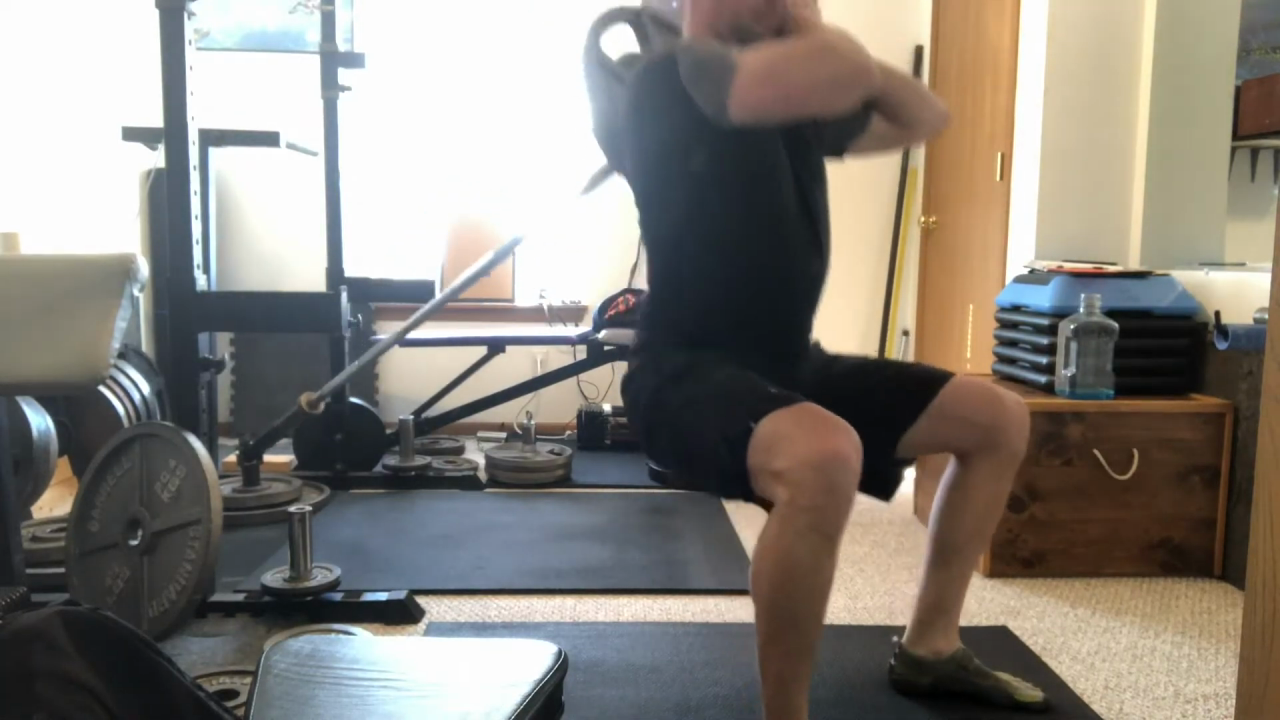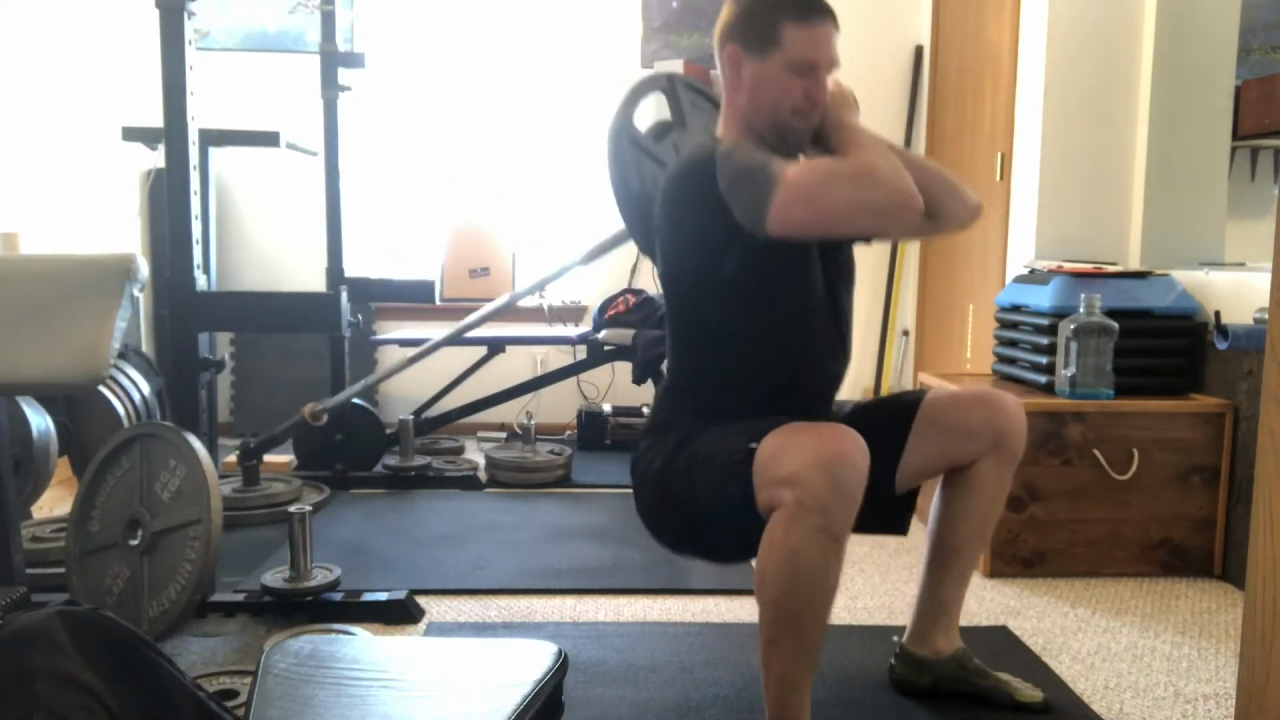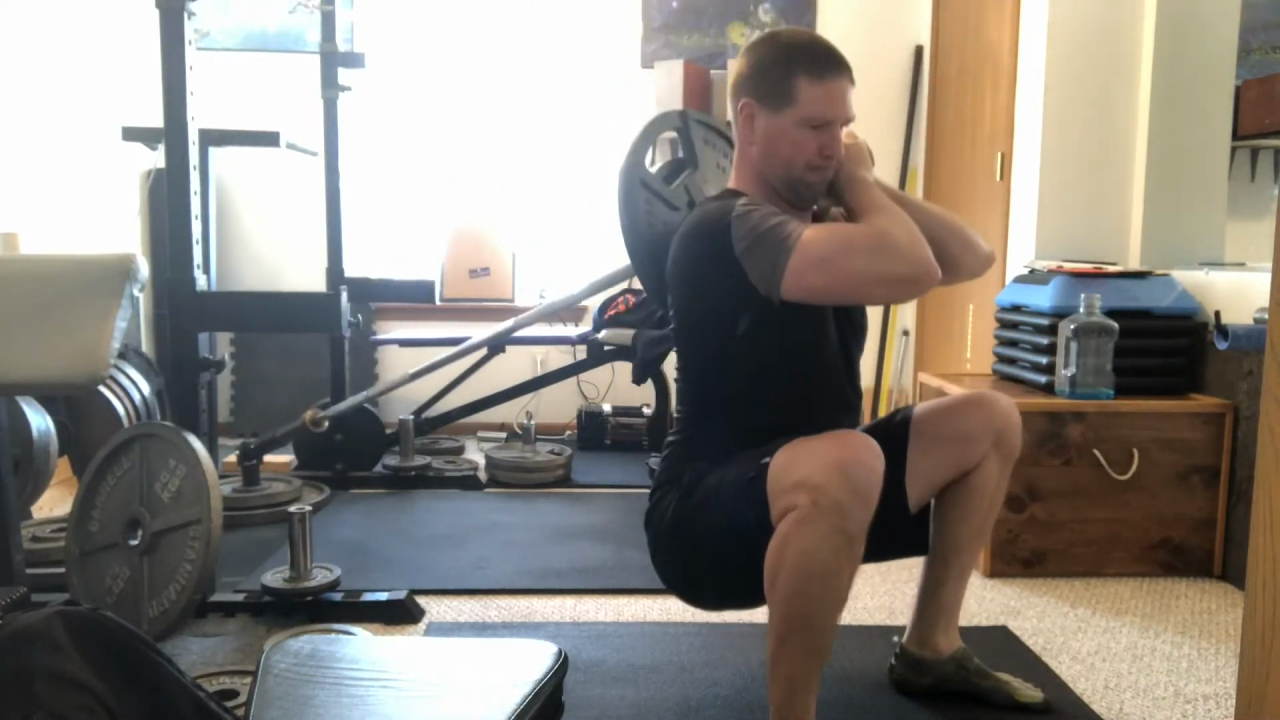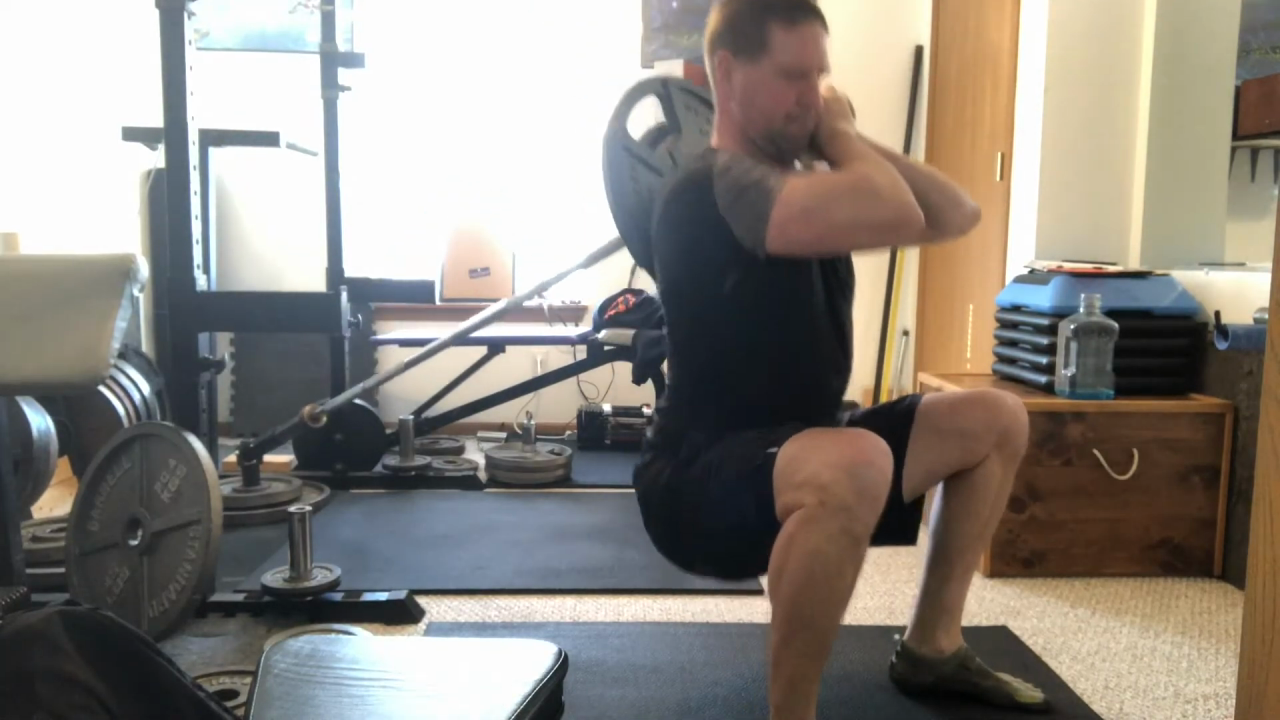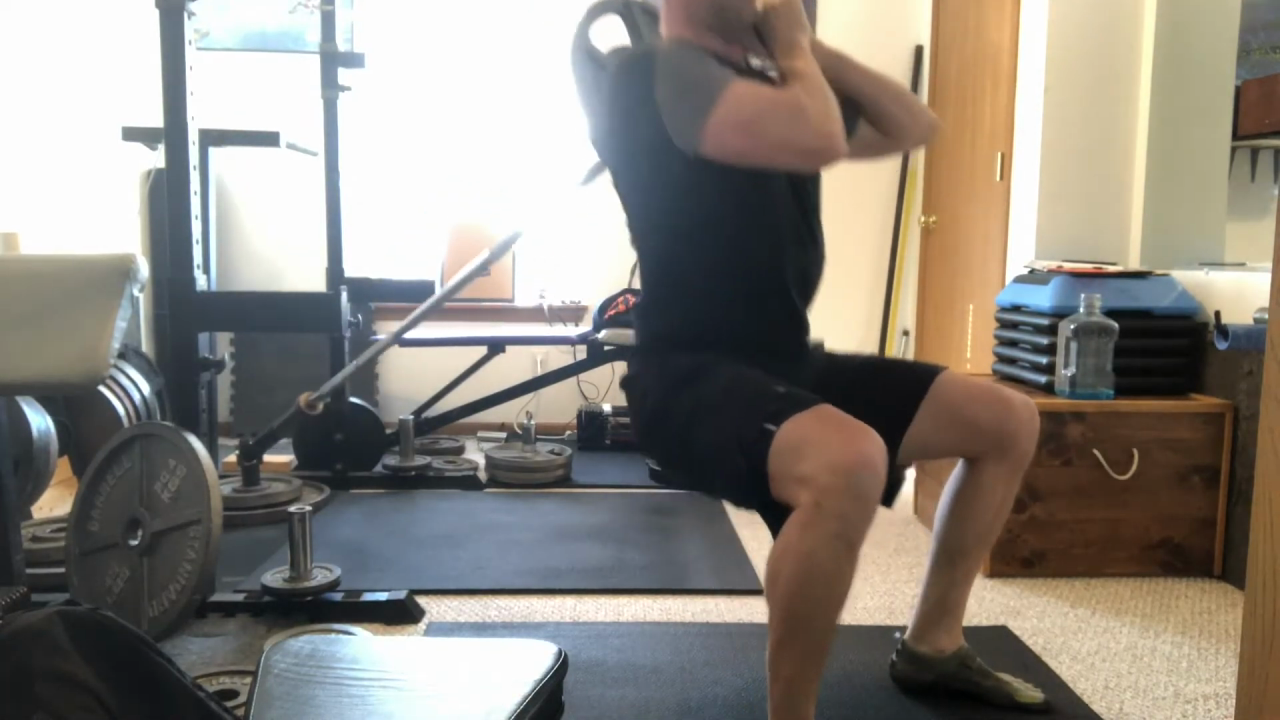
dt=0.3s
person 1, frame 1
left shoulder: (790, 86)
right shoulder: (678, 77)
left elbow: (924, 118)
right elbow: (837, 82)
left hip: (786, 370)
right hip: (690, 379)
left knee: (998, 419)
right knee: (823, 459)
left ankle: (930, 648)
person 1, frame 2
left shoulder: (812, 181)
right shoulder: (718, 177)
left elbow: (955, 209)
right elbow: (893, 201)
left wrist: (846, 130)
right wrist: (844, 123)
left hip: (785, 431)
right hip: (693, 462)
left knee: (996, 422)
right knee: (831, 462)
left ankle: (930, 647)
person 1, frame 3
left shoulder: (811, 231)
right shoulder: (731, 232)
left elbow: (970, 259)
right elbow: (910, 270)
left wrist: (859, 184)
right wrist: (858, 181)
left hip: (803, 489)
right hip: (703, 517)
left knee: (989, 422)
right knee: (846, 466)
left ankle: (930, 649)
person 1, frame 4
left shoulder: (800, 189)
right shoulder: (716, 190)
left elbow: (956, 216)
right elbow: (895, 214)
left wrist: (845, 138)
right wrist: (841, 134)
left hip: (790, 468)
right hip: (697, 484)
left knee: (997, 421)
right knee: (855, 466)
left ankle: (931, 648)
person 1, frame 5
left shoulder: (761, 77)
right shoulder: (658, 73)
left elbow: (914, 126)
right elbow: (813, 141)
left hip: (786, 361)
right hip: (694, 375)
left knee: (1008, 423)
right knee: (849, 463)
left ankle: (931, 645)
